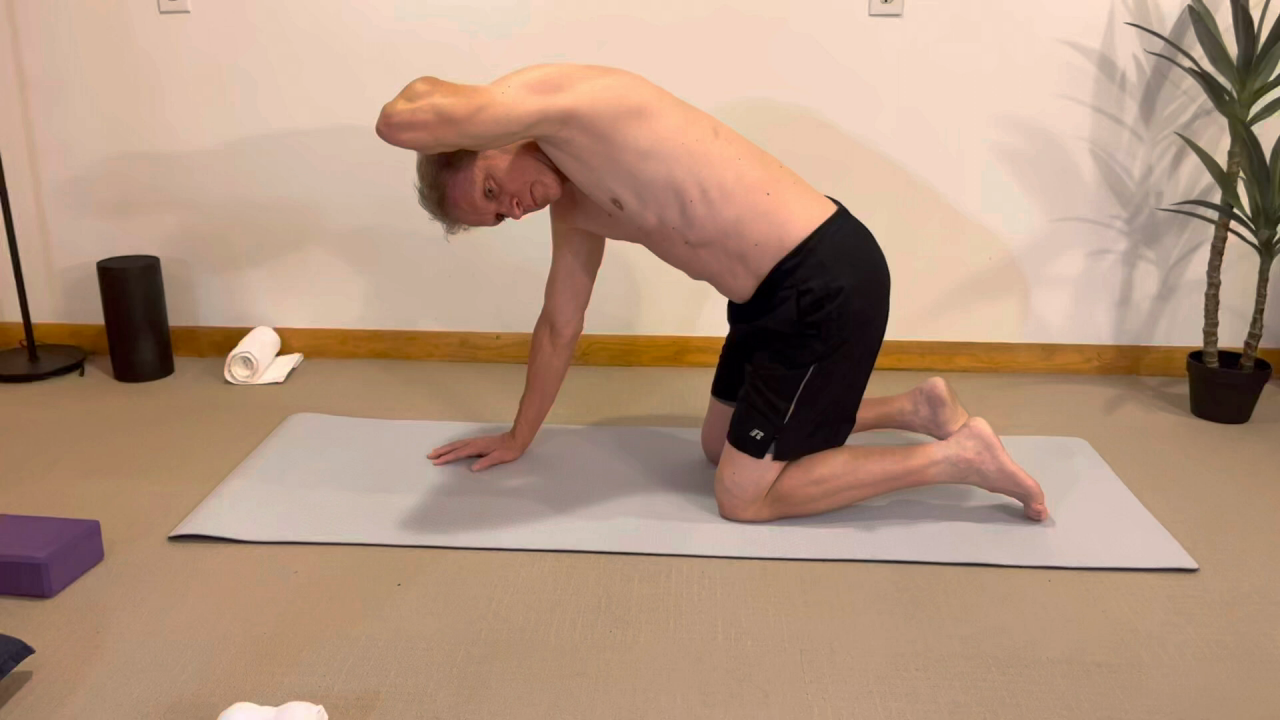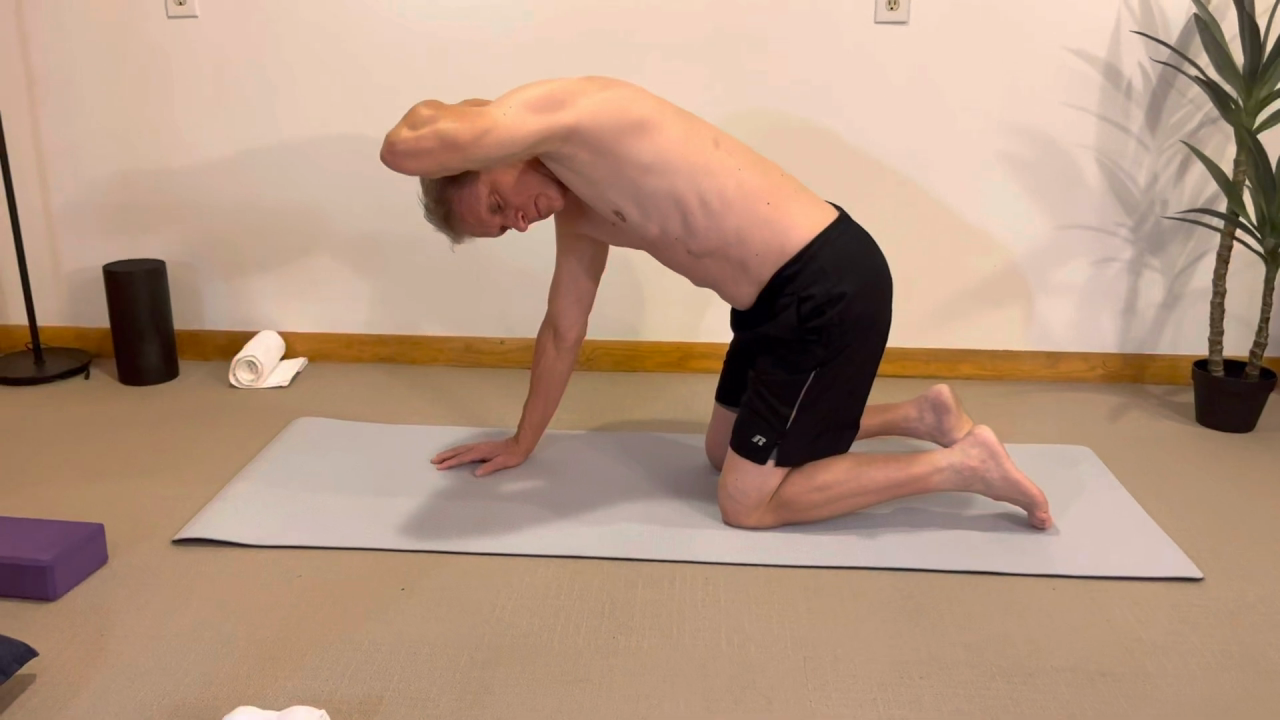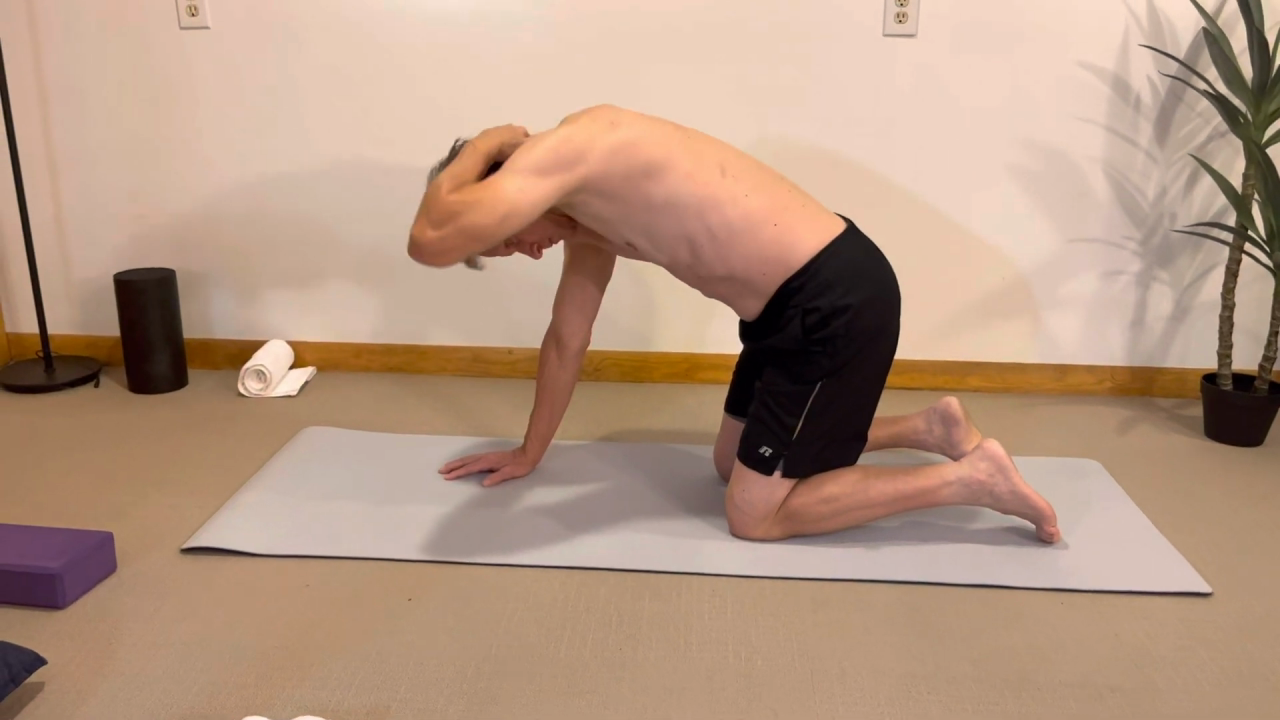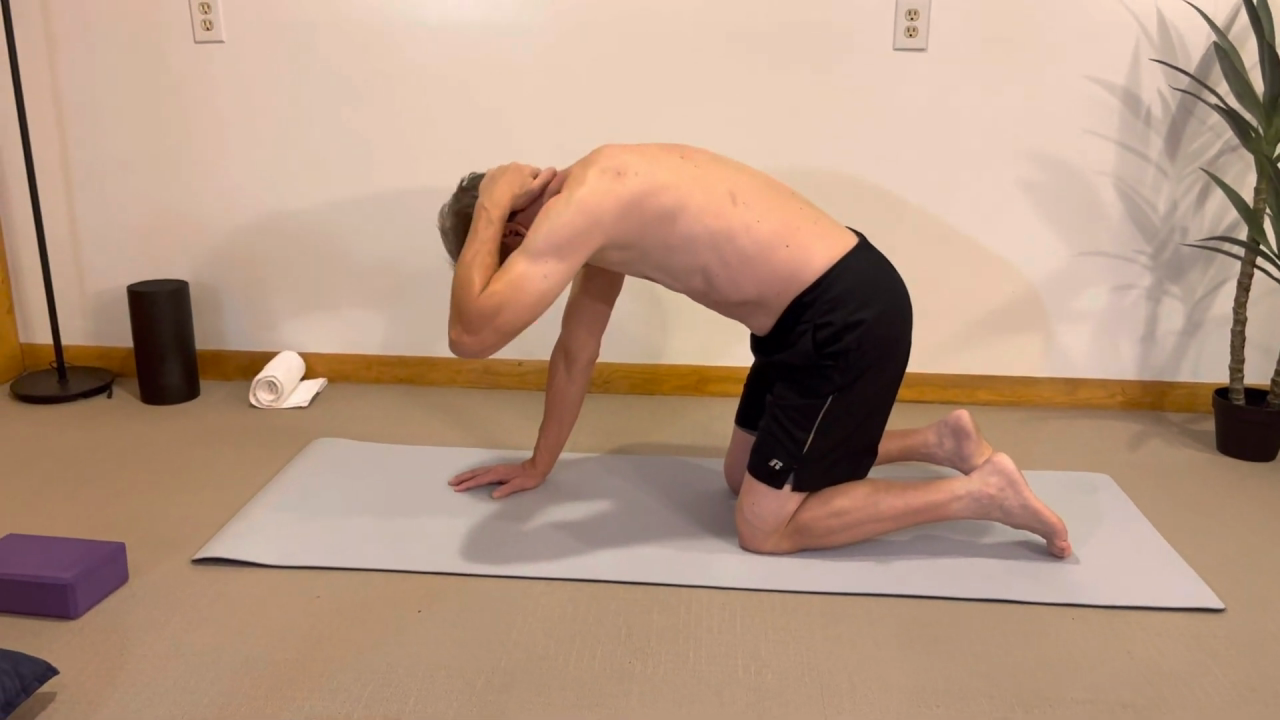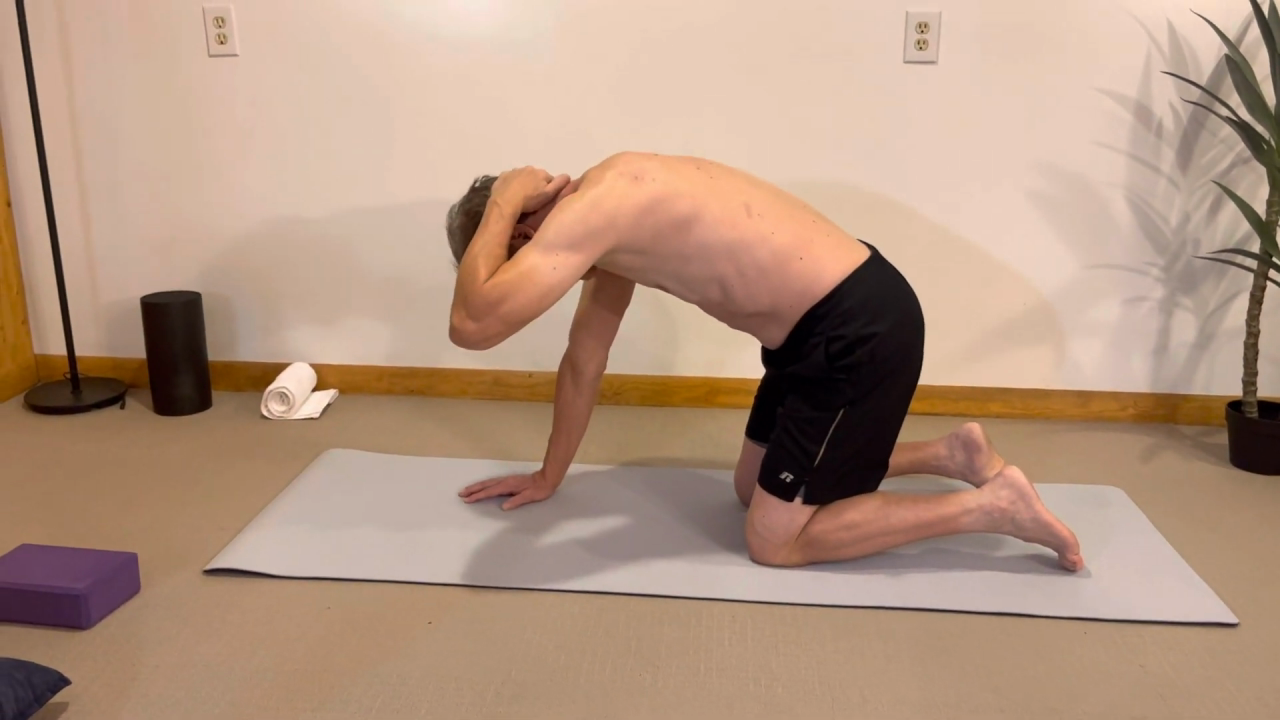
dt=0.5s
person 1, frame 1
left shoulder: (565, 95)
right shoulder: (574, 205)
left elbow: (400, 121)
right elbow: (559, 326)
left wrist: (451, 92)
right wrist: (517, 438)
left hip: (828, 282)
right hip: (778, 290)
left knee: (744, 496)
right knee: (721, 446)
left ankle: (959, 456)
right ankle: (915, 407)
person 1, frame 2
left shoulder: (563, 106)
right shoulder: (577, 210)
left elbow: (405, 150)
right elbow: (562, 331)
left wrist: (462, 114)
right wrist: (521, 442)
left hip: (830, 289)
right hip: (784, 293)
left knee: (748, 503)
right knee: (725, 451)
left ankle: (963, 464)
right ankle: (920, 416)
person 1, frame 3
left shoulder: (570, 147)
right shoulder: (585, 202)
left elbow: (431, 242)
right elbow: (566, 338)
left wrist: (485, 145)
right wrist: (529, 452)
left hip: (837, 299)
right hip: (800, 298)
left knee: (755, 515)
right knee: (734, 462)
left ankle: (973, 477)
right ankle: (928, 427)
person 1, frame 4
left shoulder: (580, 206)
right shoulder: (602, 214)
left elbow: (470, 337)
right elbow: (575, 351)
left wrist: (490, 201)
right wrist: (538, 465)
left hip: (848, 315)
right hip: (821, 305)
left knee: (765, 527)
right knee: (742, 474)
left ankle: (982, 492)
right ankle: (938, 440)
person 1, frame 5
left shoulder: (594, 205)
right shoulder: (611, 222)
left elbow: (472, 325)
right elbow: (583, 362)
left wrist: (504, 200)
right wrist: (549, 477)
left hip: (861, 329)
right hip: (829, 320)
left knee: (775, 540)
right knee: (753, 488)
left ankle: (995, 506)
right ankle: (951, 454)
